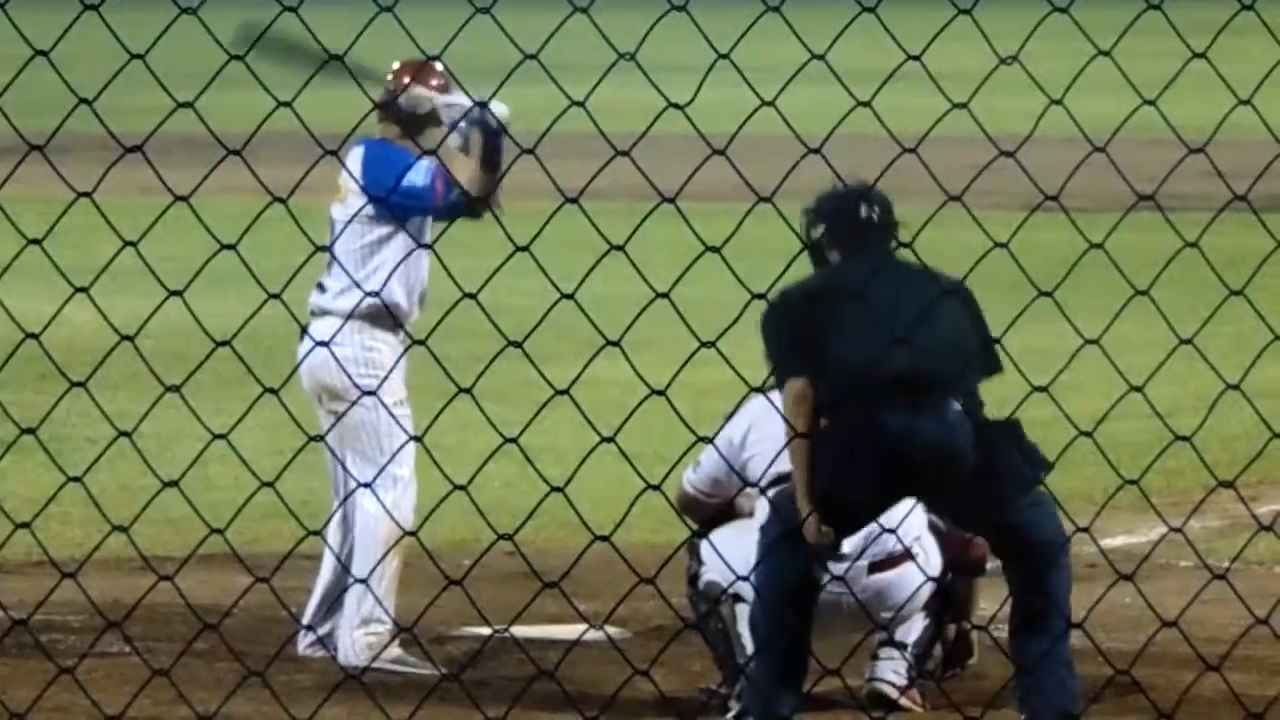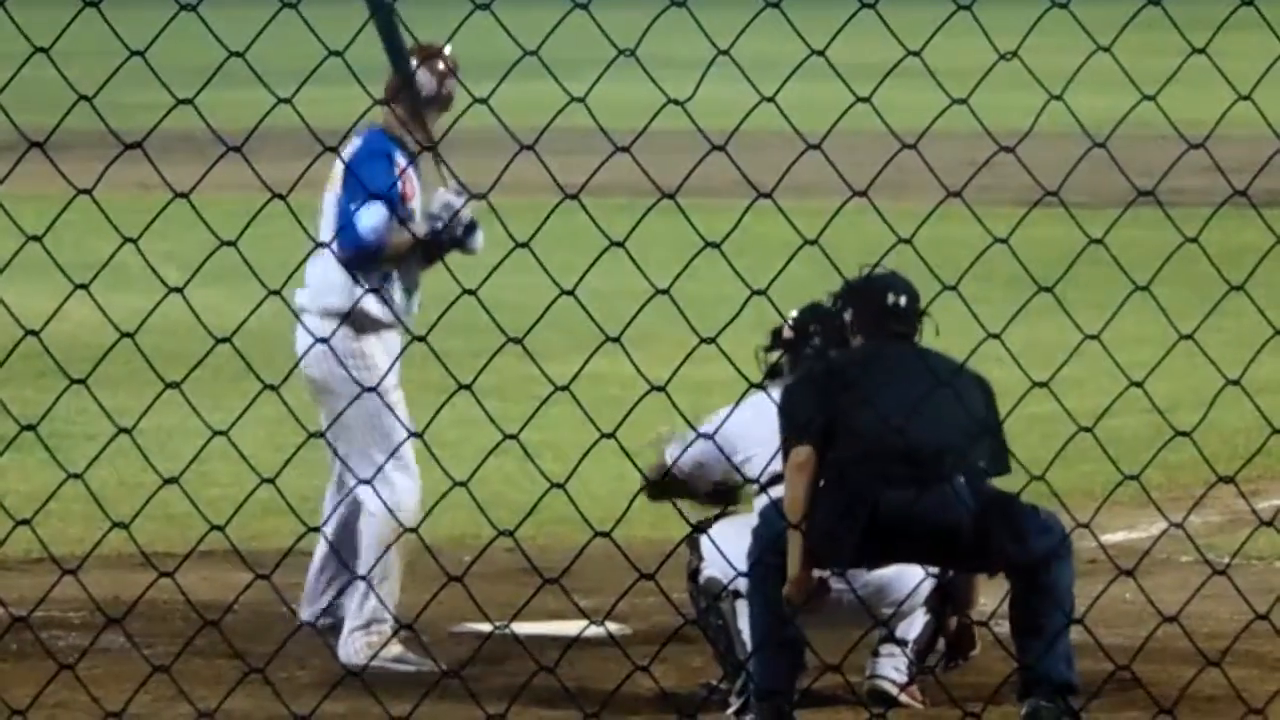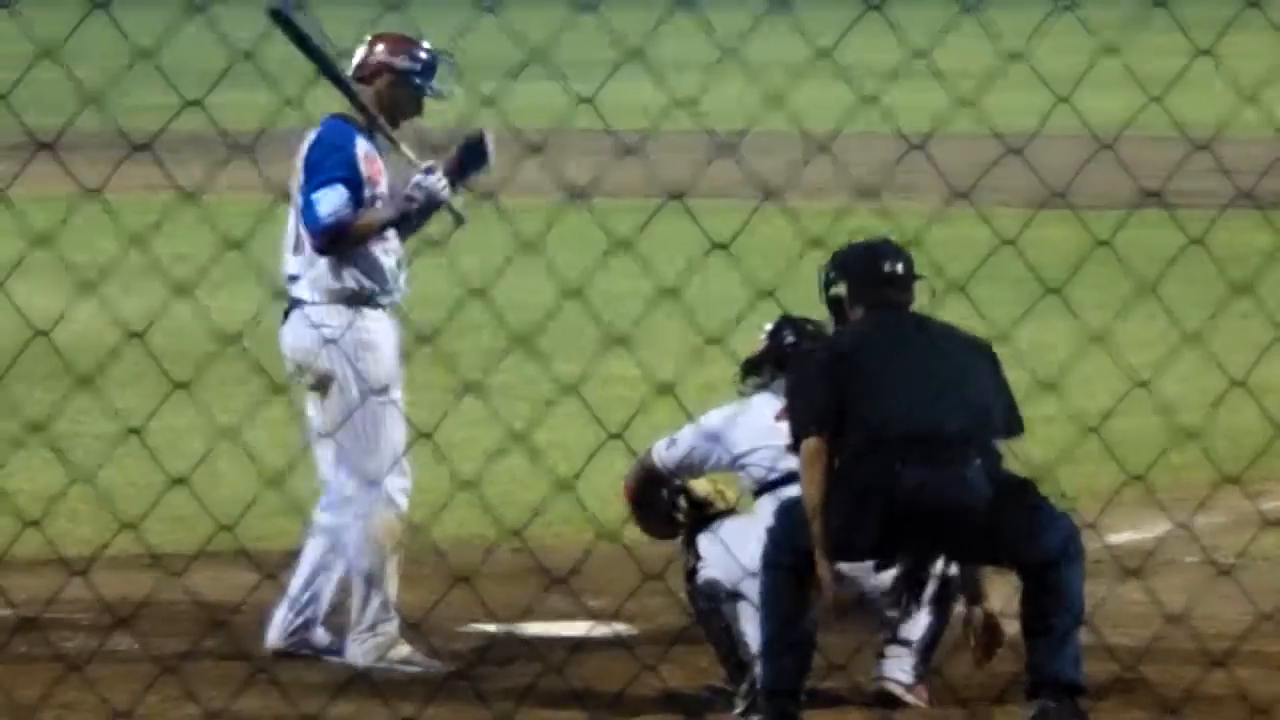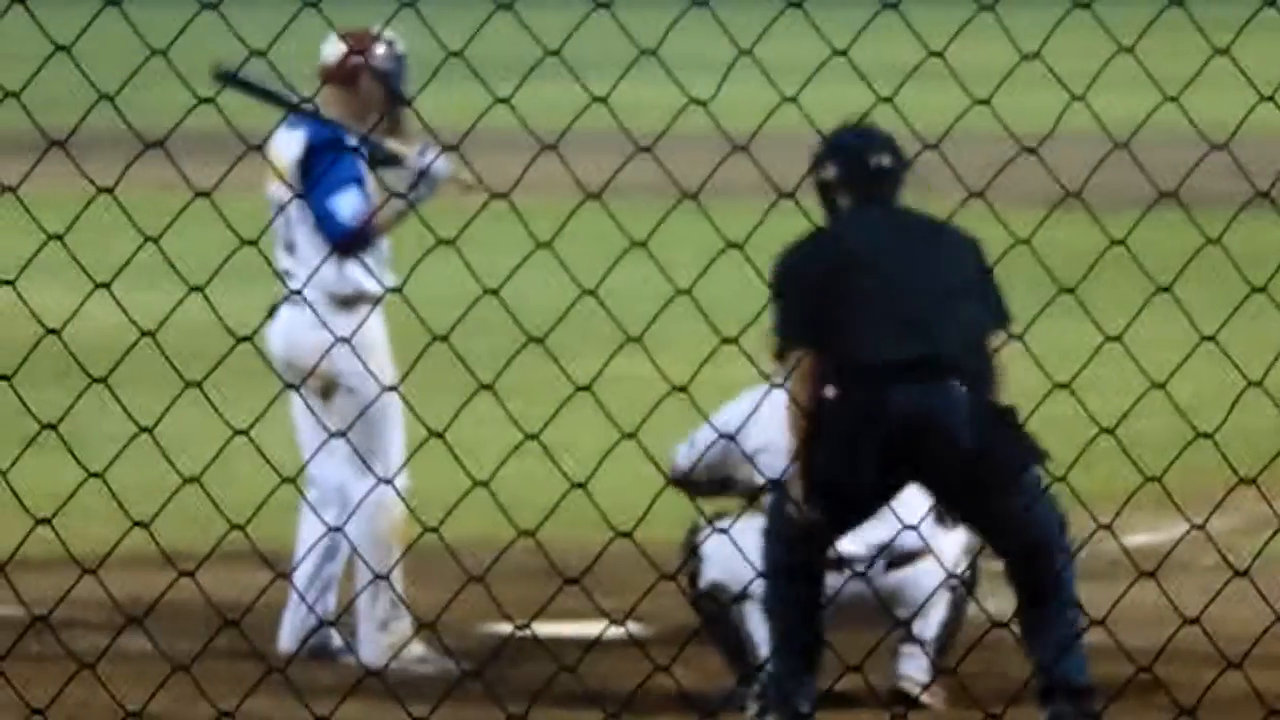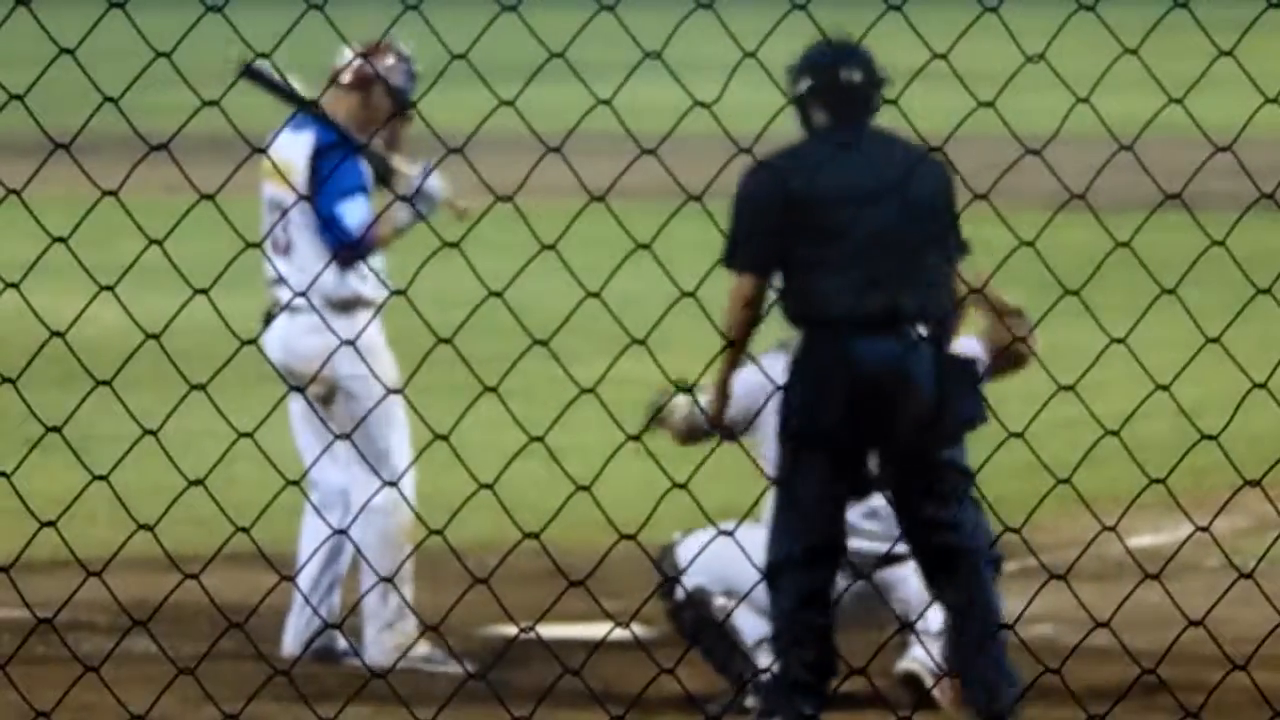
dt=0.5s
person 1, frame 1
left shoulder: (388, 160)
right shoulder: (380, 156)
left elbow: (477, 201)
right elbow: (457, 197)
left wrist: (490, 136)
right wrist: (458, 135)
left hip: (342, 345)
right hip: (358, 346)
left knee: (359, 493)
right knee: (388, 491)
left ankle: (323, 628)
right ankle: (366, 638)
person 1, frame 2
left shoulder: (391, 155)
right shoulder: (376, 154)
left elbow: (402, 254)
right elbow: (360, 247)
left wrist: (444, 237)
right wrist: (429, 230)
left hip: (355, 336)
right hip: (351, 338)
left knee: (359, 474)
right knee: (391, 483)
left ankle: (326, 602)
right ankle: (368, 637)
person 1, frame 3
left shoulder: (363, 145)
right shoulder: (338, 140)
left elbow: (379, 233)
right elbow: (327, 233)
left wrist: (423, 198)
right wrist: (404, 204)
left hip: (345, 325)
right hip: (345, 326)
left knee: (347, 487)
right knee: (379, 483)
left ankle: (296, 623)
right ankle: (373, 637)
person 1, frame 4
left shoulder: (295, 133)
right shoulder: (327, 145)
left elbow: (383, 139)
right elbow: (353, 233)
right wrist: (415, 189)
left hip: (302, 324)
right hip: (340, 326)
left knee: (331, 484)
right knee: (377, 483)
left ankle: (306, 626)
right ankle: (385, 638)
person 1, frame 5
left shoulder: (291, 137)
right shoulder: (333, 149)
left elbow: (380, 151)
right elbow: (354, 241)
left wrist: (392, 123)
right wrist: (414, 206)
left hip: (294, 329)
right hip: (339, 332)
left knee: (333, 485)
right knee: (385, 481)
left ankle: (311, 629)
right ankle: (392, 636)
person 2, frame 1
left shoulder: (799, 301)
right shoulder: (946, 288)
left elbow: (800, 394)
left wrist: (807, 501)
left hip: (865, 435)
right hip: (953, 432)
left knee: (787, 543)
right knee: (1039, 550)
person 2, frame 2
left shoulder: (823, 376)
right shoulder: (966, 379)
left elbow: (802, 461)
left wrist: (797, 562)
left hip: (866, 517)
right hip: (956, 515)
left knee: (773, 535)
right knee: (1047, 543)
person 2, frame 3
left shoulder: (826, 356)
right shoulder: (970, 348)
left elbow: (815, 452)
left wrist: (823, 557)
left hip: (881, 497)
right hip: (970, 497)
left knee: (790, 537)
right knee: (1056, 543)
person 2, frame 4
left shoulder: (809, 257)
right shoulder: (954, 242)
left elbow: (805, 370)
right elbow: (988, 351)
left wrist: (801, 474)
right wrist: (982, 440)
left hip: (870, 412)
right hip: (960, 407)
left knee: (793, 532)
right knee: (1039, 545)
person 2, frame 5
left shoulder: (776, 177)
right shoulder: (927, 168)
left elbow: (747, 293)
right elbow: (952, 284)
left wrist: (721, 387)
left hip: (833, 365)
right hip: (918, 360)
left knee: (804, 543)
right knee: (953, 533)
person 3, frame 1
left shoulder: (763, 406)
left elbow: (693, 501)
left wrist: (745, 513)
right wrist: (960, 624)
right hip: (896, 580)
left knee: (710, 553)
right ankle: (895, 671)
person 3, frame 2
left shoulder: (754, 411)
left elbow: (661, 479)
left wrist: (712, 488)
right hip: (891, 578)
left knee: (710, 549)
left ankle: (752, 679)
right ankle: (894, 670)
person 3, frame 3
left shoulder: (743, 414)
left elbow: (643, 477)
right hip: (886, 571)
left knee: (708, 546)
left ankle: (759, 679)
right ankle: (900, 671)
person 3, frame 4
left shoulder: (762, 399)
left elbow: (684, 474)
left wrist: (750, 484)
right hip: (907, 581)
left knee: (709, 546)
right knee: (955, 537)
right ankle: (917, 674)
person 3, frame 5
left shoulder: (768, 369)
left elbow: (685, 424)
right elbow: (1016, 347)
left wrist: (667, 404)
right wrist: (984, 295)
right hip: (899, 577)
left knee: (683, 558)
left ankle: (765, 674)
right ankle: (925, 658)
